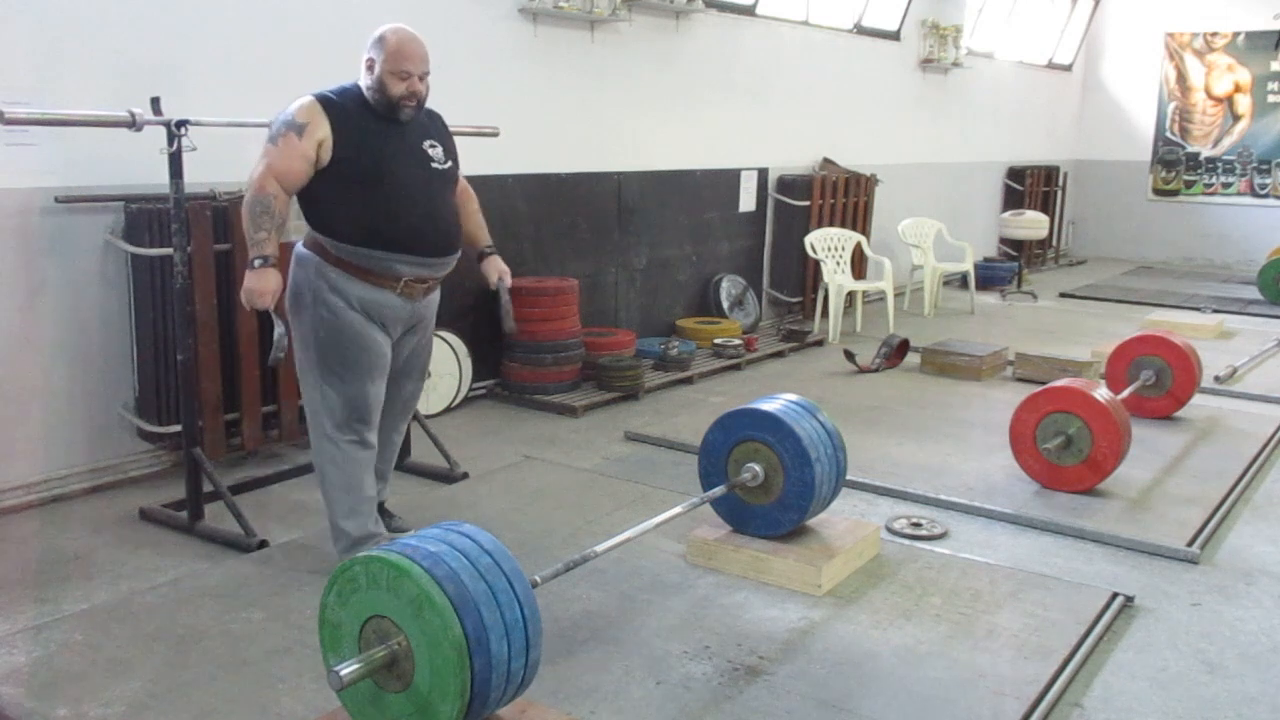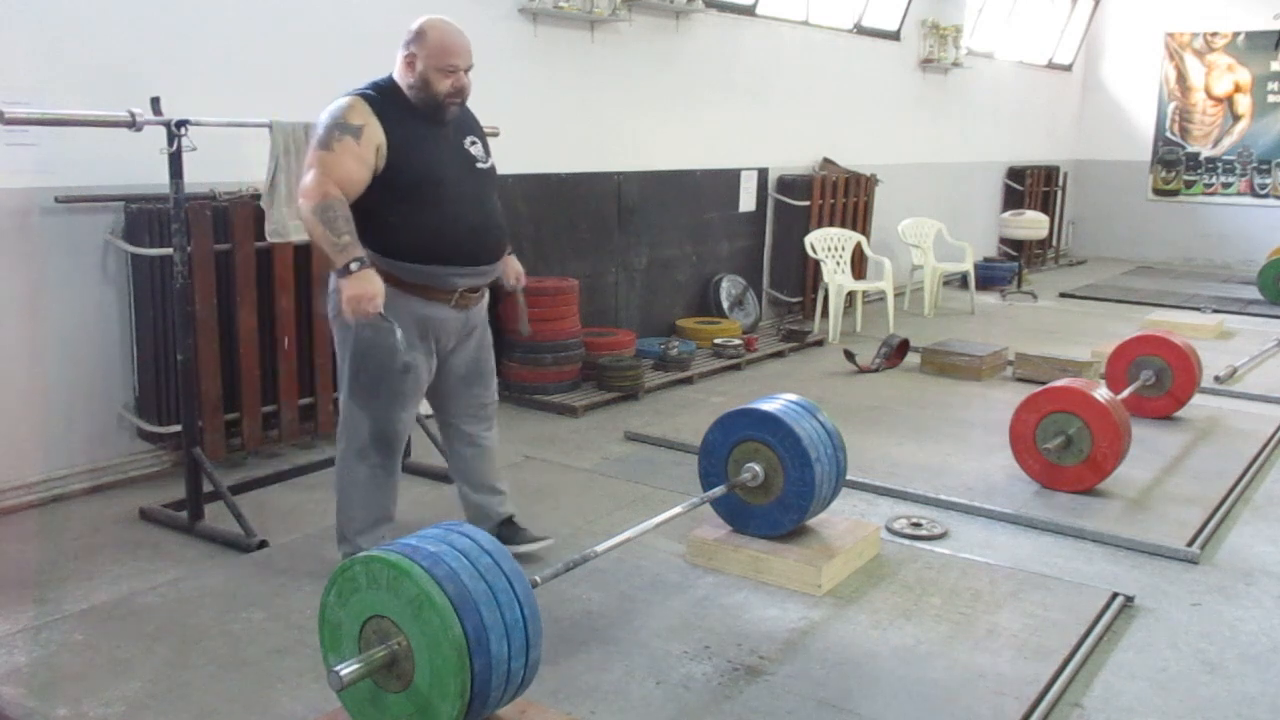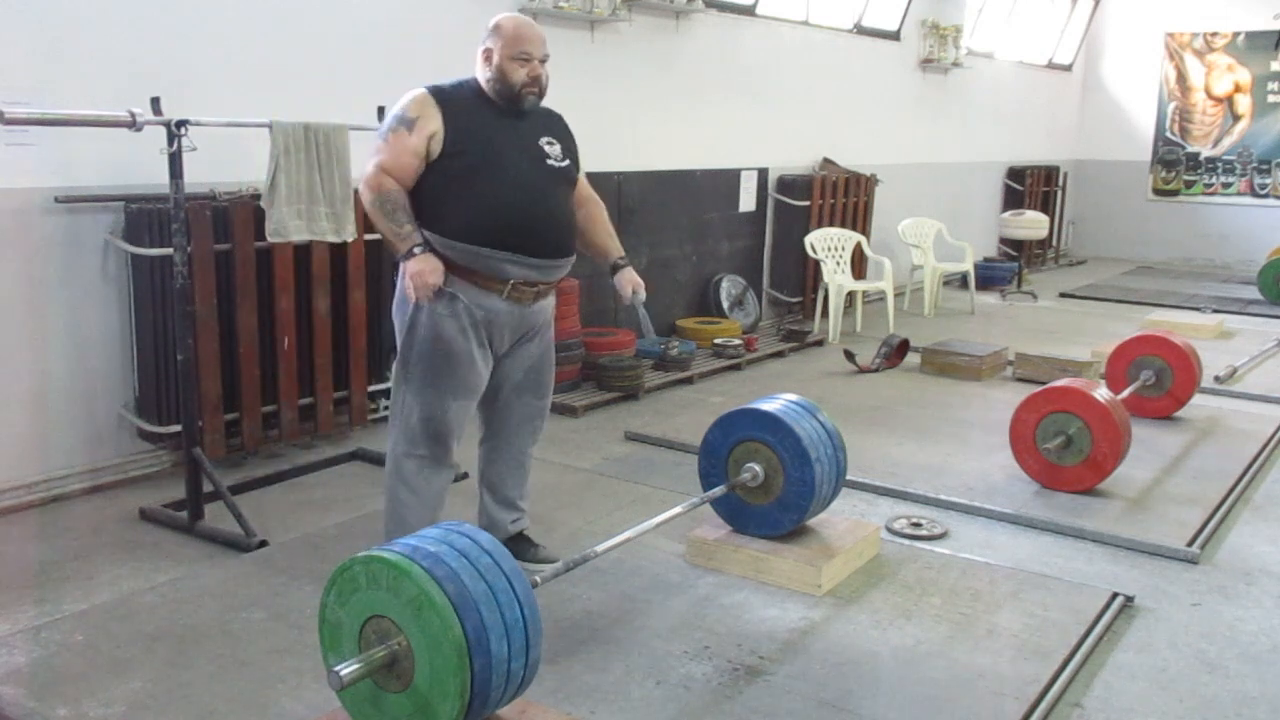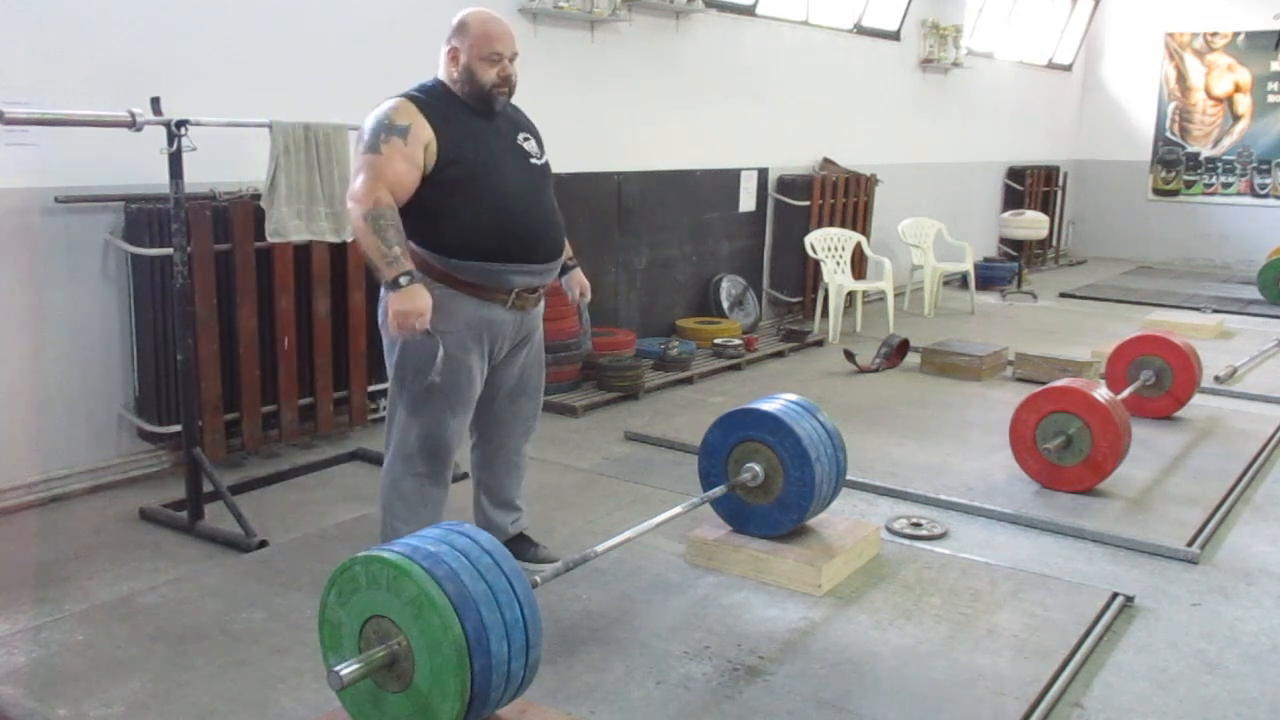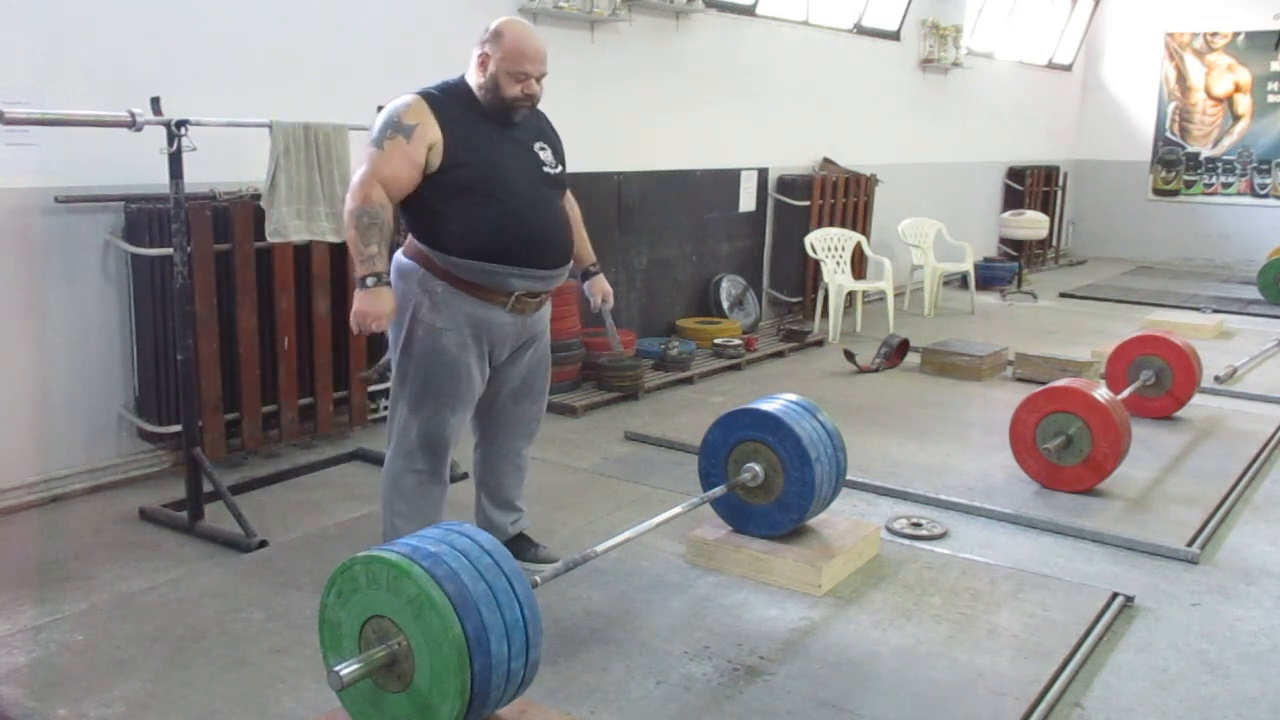
dt=0.7s
person 1, frame 1
left shoulder: (431, 126)
right shoulder: (319, 118)
left elbow: (458, 194)
right elbow: (268, 187)
left wrist: (485, 252)
right wrist: (262, 262)
left hip: (418, 298)
right hip: (344, 293)
left knee: (391, 414)
right knee: (349, 421)
left ankle: (370, 504)
right ankle: (360, 544)
person 1, frame 2
left shoulder: (460, 118)
right shoulder: (361, 118)
right elbow: (319, 197)
left wrist: (501, 253)
right wrist: (352, 268)
left hip: (466, 306)
right hip: (394, 305)
left knee: (475, 418)
right knee: (378, 432)
left ankle: (491, 519)
right ankle: (365, 554)
person 1, frame 3
left shoulder: (552, 126)
right shoulder: (433, 110)
left elbow: (581, 202)
right elbow: (379, 180)
left wrist: (619, 263)
right wrist: (414, 252)
left hip: (532, 306)
right hip: (453, 299)
left knee: (517, 427)
right knee: (429, 432)
left ankle: (504, 531)
person 1, frame 4
left shoulder: (515, 119)
right shoulder: (409, 119)
right elbow: (370, 201)
left wrist: (566, 263)
right wrist: (402, 282)
left hip: (522, 309)
right hip: (448, 309)
left knee: (509, 433)
right knee: (427, 444)
left ankle: (504, 533)
person 1, frame 5
left shoulder: (538, 125)
right shoulder: (423, 117)
left elbow: (561, 202)
right elbow: (369, 193)
left wrist: (589, 269)
right wrist: (373, 280)
left hip: (528, 311)
right hip: (450, 306)
left knee: (512, 433)
right knee: (426, 440)
left ankle: (504, 532)
